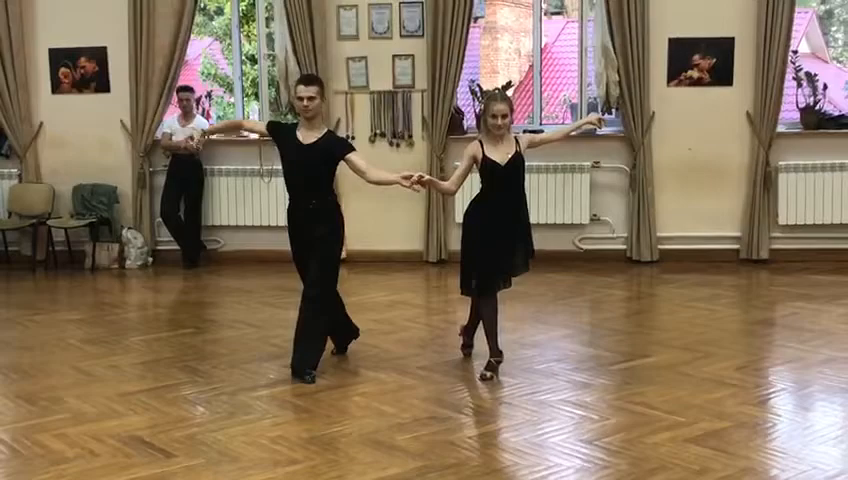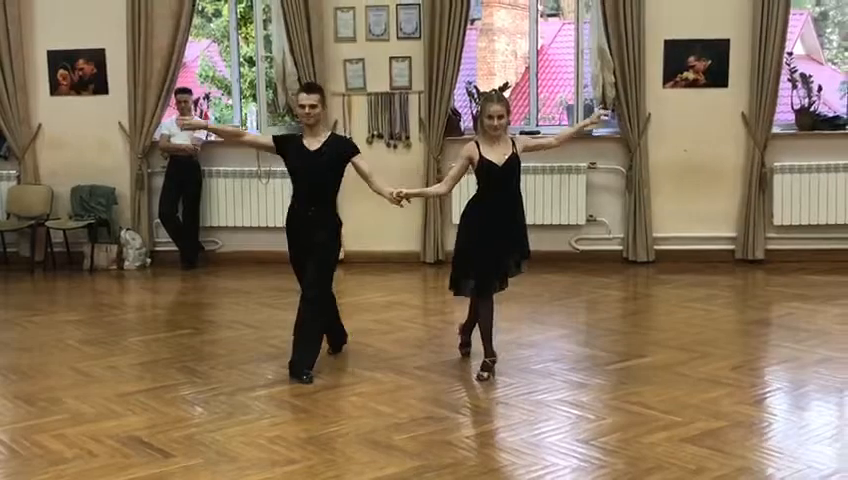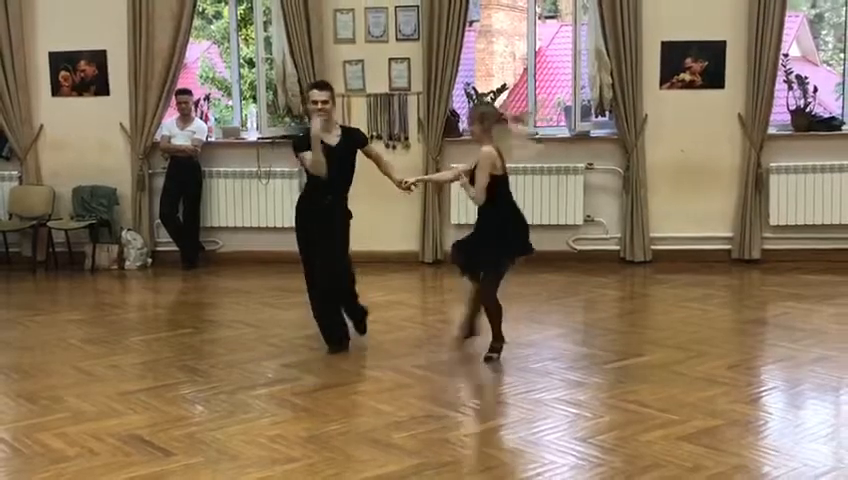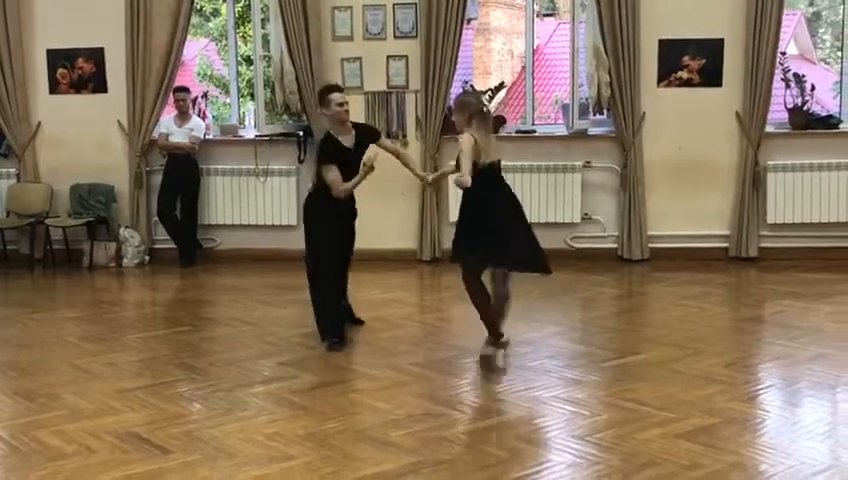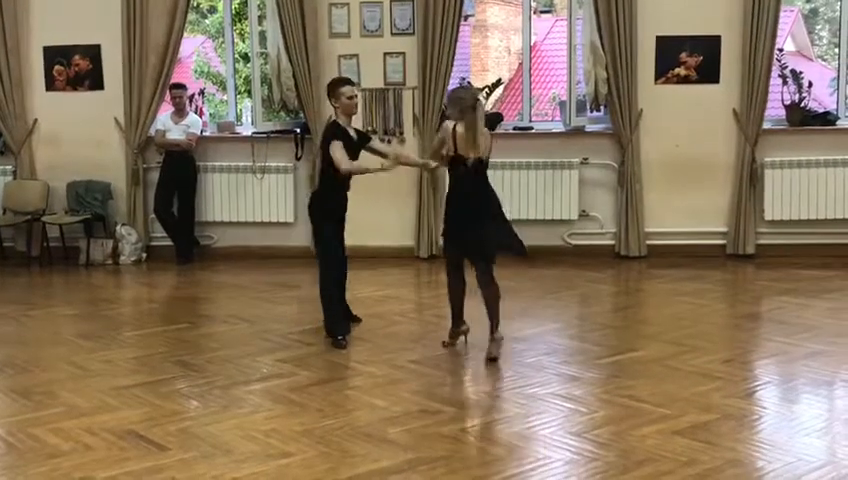
dt=0.4s
person 1, frame 1
left shoulder: (334, 143)
right shoulder: (282, 132)
left elbow: (368, 172)
right elbow: (243, 124)
left wrist: (399, 179)
right wrist: (204, 133)
left hip: (326, 220)
right hip: (297, 219)
left knee: (317, 289)
right knee: (318, 285)
left ankle: (304, 363)
right ankle: (344, 333)
person 1, frame 2
left shoulder: (340, 145)
right shoulder: (287, 142)
left elbow: (369, 176)
right elbow: (243, 137)
left wrist: (386, 193)
right wrist: (204, 125)
left hip: (325, 225)
right hip: (297, 221)
left knee: (315, 289)
right knee: (314, 287)
left ankle: (302, 362)
right ankle: (335, 335)
person 1, frame 3
left shoulder: (352, 135)
right shoulder: (302, 141)
left elbow: (376, 158)
right elbow: (319, 171)
left wrist: (396, 179)
right wrist: (316, 136)
left hip: (338, 211)
right hip: (310, 213)
left knee: (339, 269)
right knee: (318, 275)
left ankle: (356, 315)
right ankle: (335, 335)
person 1, frame 4
left shoulder: (363, 132)
right shoulder: (327, 146)
left elbow: (396, 151)
right elbow: (339, 191)
left wrist: (420, 175)
right wrist: (363, 173)
left hip: (346, 208)
right hip: (321, 211)
left knee: (340, 262)
right knee: (322, 267)
left ankle: (343, 312)
right ankle: (332, 332)
person 1, frame 5
left shoulder: (357, 134)
right shoulder: (334, 132)
left elbow: (391, 153)
right elbow: (345, 166)
left wrist: (425, 163)
right wrist: (379, 166)
left hip: (334, 203)
right hip: (324, 204)
left knee: (337, 260)
right knee: (332, 263)
left ankle: (341, 313)
right ankle: (336, 329)
person 2, frame 1
left shoulder: (522, 142)
right shoulder: (476, 148)
left elbow: (557, 135)
right elbow: (451, 187)
left wrist: (585, 121)
right wrist: (431, 182)
left hip: (512, 222)
right hip: (483, 222)
left knee: (488, 284)
right knee: (485, 285)
left ankle: (469, 330)
right ankle: (494, 354)
person 2, frame 2
left shoulder: (519, 144)
right shoulder: (472, 149)
left elbow: (556, 140)
right elbow: (444, 186)
left wrist: (586, 123)
right wrist: (414, 193)
left hip: (509, 223)
right hip: (477, 223)
left knee: (488, 285)
right knee: (482, 286)
left ankle: (467, 329)
right ankle: (489, 355)
person 2, frame 3
left shoulder: (487, 152)
right shoulder: (488, 152)
left elbow: (478, 197)
right elbow: (458, 173)
left wrist: (468, 185)
right wrist: (418, 179)
left hip: (500, 228)
right hip: (497, 224)
left knee: (487, 287)
right knee: (479, 278)
left ankle: (497, 340)
right ankle: (470, 322)
person 2, frame 4
left shoulder: (468, 140)
right shoulder: (489, 138)
left elbow: (465, 181)
left wrist: (451, 176)
right wrist: (440, 174)
left hip: (479, 214)
right hip: (505, 211)
left knee: (471, 276)
right knee: (500, 277)
left ankle: (495, 336)
right ankle: (494, 337)
person 2, frame 5
left shoulder: (450, 128)
right shoulder: (486, 136)
left elbow: (434, 154)
left hip: (460, 207)
right hip: (485, 206)
left knee: (454, 268)
right knee: (484, 272)
left ankle: (457, 326)
right ankle: (493, 333)
person 3, frame 1
left shoulder: (201, 123)
right shoulder: (170, 121)
left elbow: (196, 148)
right elbow: (163, 144)
left wrist: (173, 146)
right wrist: (184, 143)
left hip: (193, 167)
right hip: (175, 166)
left knee: (192, 212)
right knee: (167, 211)
left ankle: (192, 254)
right ankle: (192, 246)
person 3, frame 2
right shoulder: (168, 123)
left elbow: (194, 150)
right elbow: (162, 145)
left wrist: (172, 148)
right wrist: (183, 146)
left hip: (191, 169)
right hip: (173, 168)
left knee: (190, 213)
right knee: (165, 212)
left ankle: (190, 255)
right ankle: (191, 247)
person 3, frame 3
left shoulder: (200, 126)
right shoulder: (168, 124)
left elbow: (194, 151)
right elbow: (162, 146)
left wrist: (172, 148)
right wrist: (182, 147)
left hip: (191, 169)
right hip: (174, 169)
left knee: (191, 214)
right knee: (166, 212)
left ankle: (190, 255)
right ankle: (191, 247)
person 3, frame 4
left shoulder: (198, 123)
right shoulder: (166, 121)
left elbow: (192, 149)
right elbow: (160, 144)
left wrist: (170, 146)
right wrist: (181, 145)
left hip: (189, 167)
right hip: (171, 166)
left knee: (188, 211)
right knee: (163, 210)
left ankle: (188, 252)
right ankle: (189, 245)
person 3, frame 5
left shoulder: (194, 120)
right shoulder: (163, 118)
left elbow: (189, 145)
right elbow: (157, 141)
left wrist: (167, 143)
right wrist: (178, 142)
left hip: (186, 163)
right hip: (169, 163)
left knee: (186, 208)
right knee: (160, 207)
left ankle: (185, 249)
right ankle: (186, 242)
